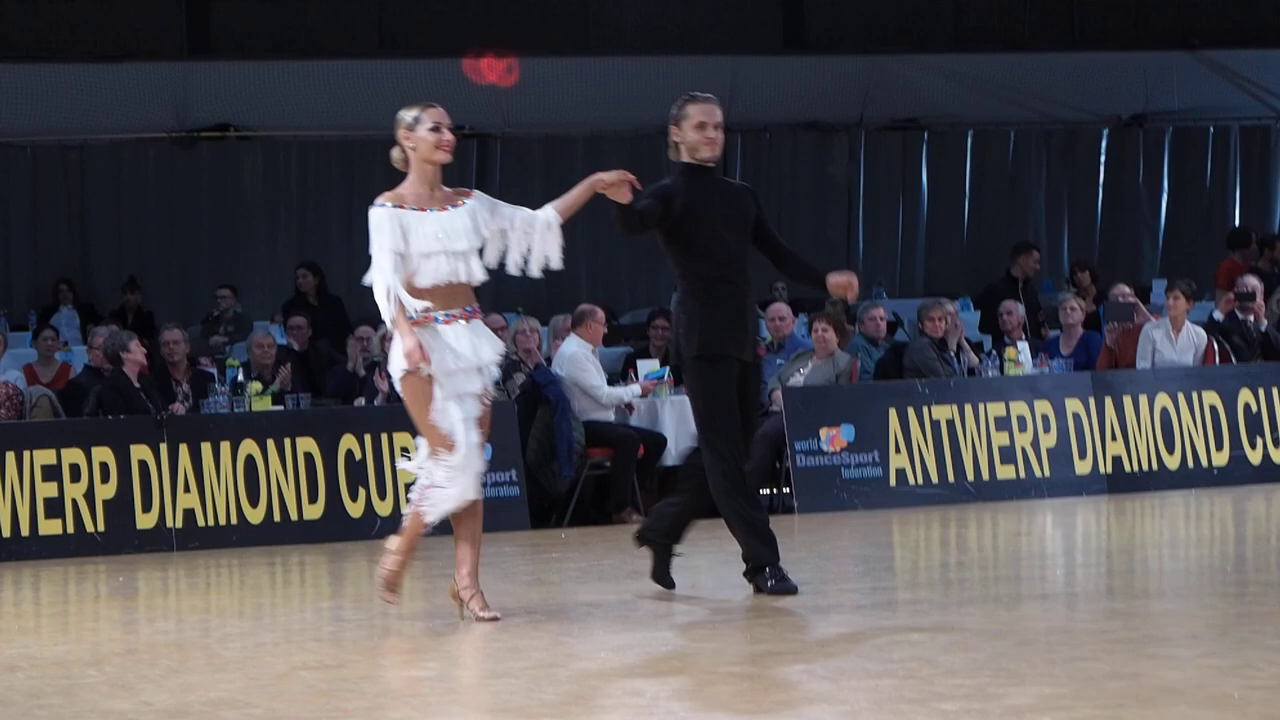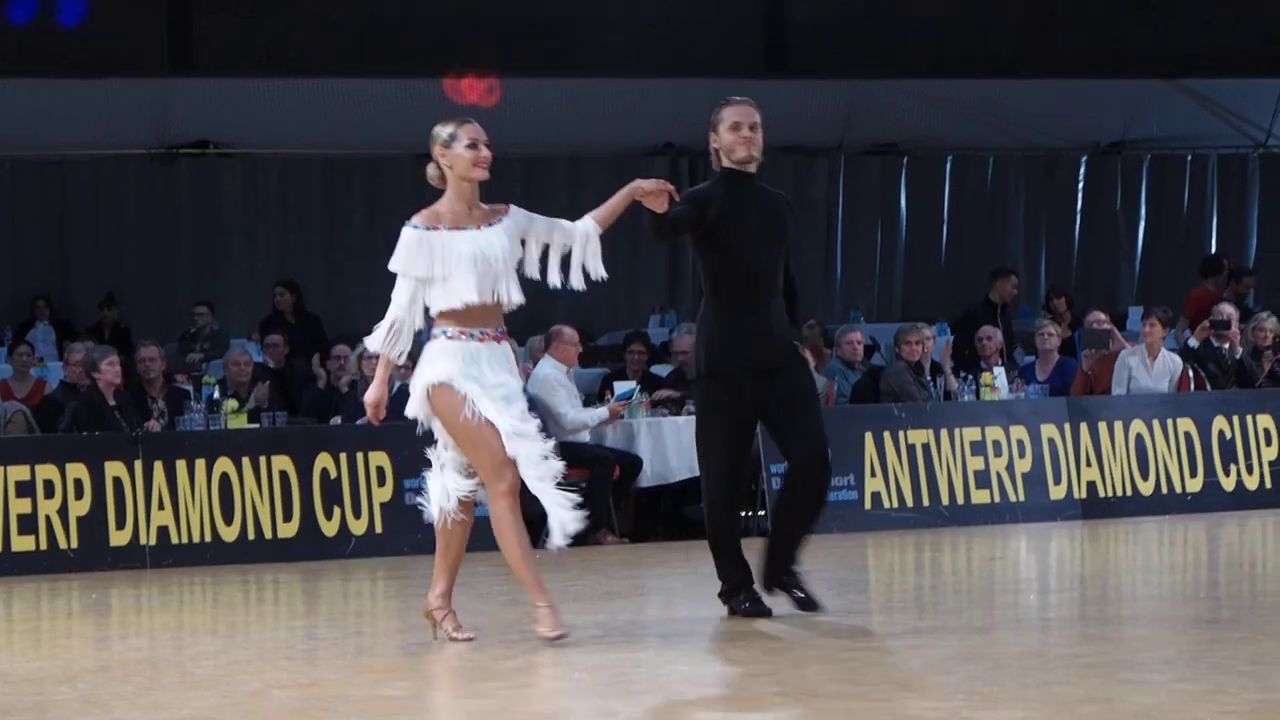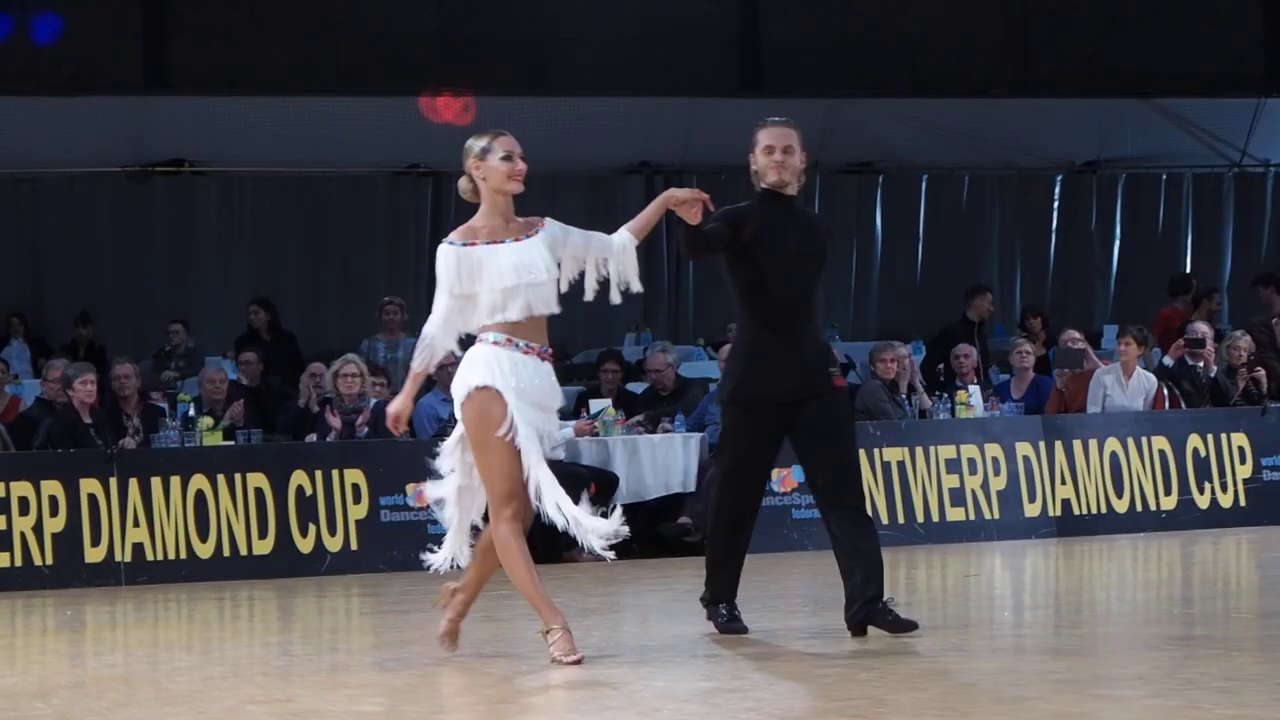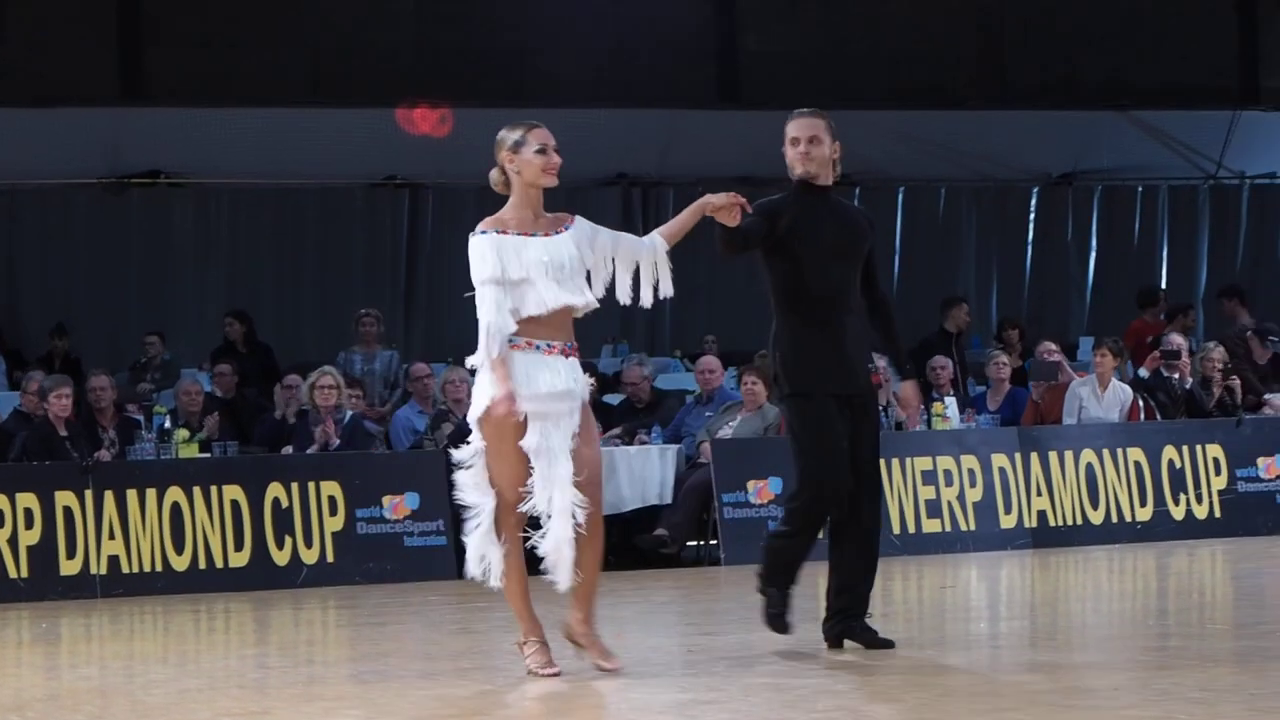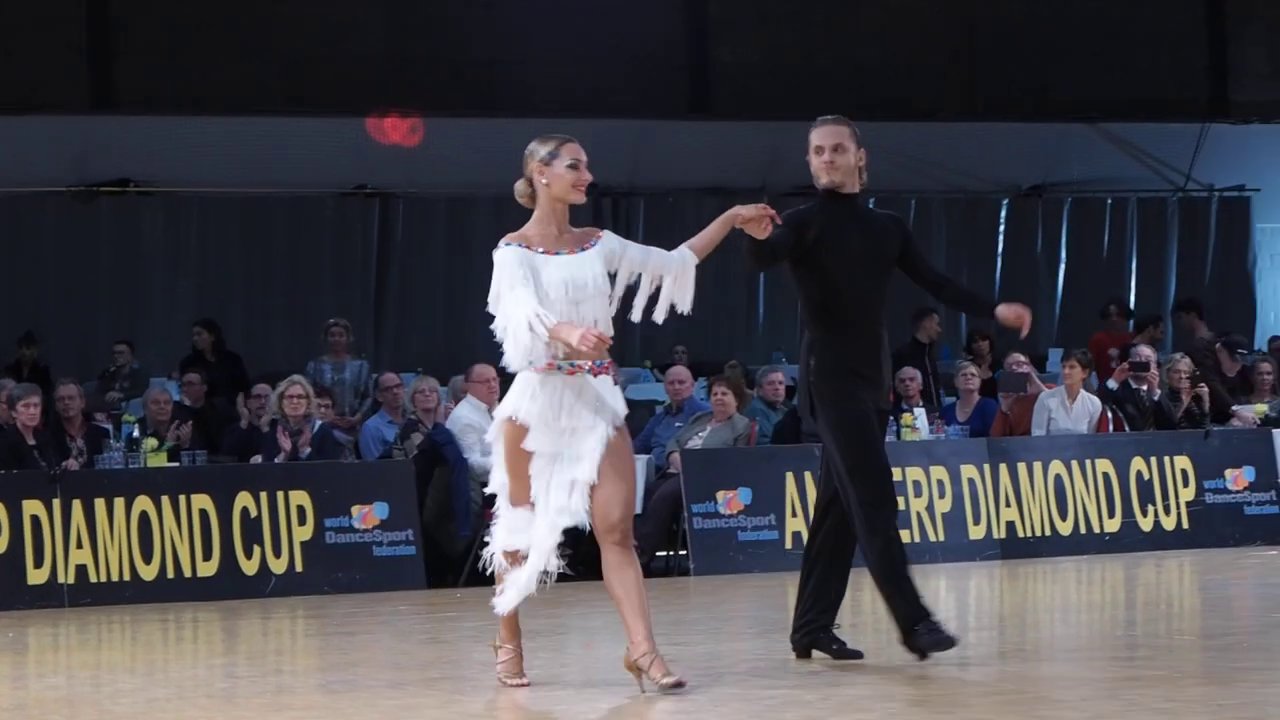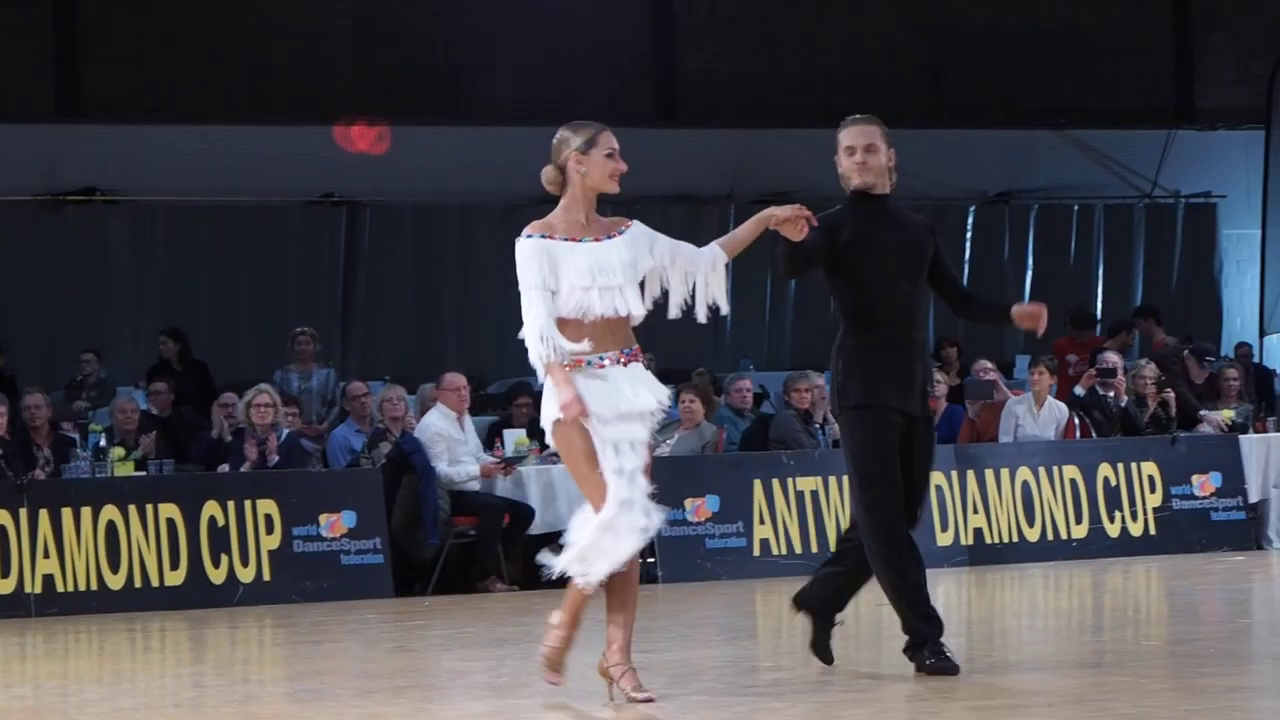
dt=0.2s
person 1, frame 1
left shoulder: (469, 203)
right shoulder: (389, 208)
left elbow: (538, 222)
right elbow: (386, 281)
left wrist: (594, 183)
right wrist: (408, 334)
left hip: (472, 337)
right hip: (424, 343)
left knee: (470, 462)
right knee: (455, 458)
left ankle: (468, 582)
right ankle: (402, 543)
person 1, frame 2
left shoulder: (507, 219)
right shoulder: (423, 229)
left elbow: (578, 234)
right elbow: (405, 306)
left wrist: (631, 191)
right wrist: (381, 378)
left hip: (498, 362)
right hip: (453, 362)
left knee: (467, 485)
right knee: (503, 480)
left ankle: (440, 598)
right ankle: (540, 602)
person 1, frame 3
left shoulder: (541, 231)
right shoulder: (459, 244)
left elbow: (612, 248)
right elbow: (441, 323)
left wrist: (665, 200)
right wrist: (408, 391)
left hip: (535, 375)
right hip: (492, 371)
left knee: (523, 506)
right knee: (508, 505)
left ankle: (462, 590)
right ankle: (553, 622)
person 1, frame 4
left shoulder: (571, 228)
right shoulder: (490, 234)
left elbow: (644, 250)
right elbow: (492, 311)
left wrist: (702, 205)
right wrist: (501, 381)
left hip: (565, 375)
right hip: (516, 377)
left knee: (586, 505)
right knee: (508, 511)
left ankle: (582, 622)
right ankle: (530, 635)
person 1, frame 5
left shoulder: (597, 242)
right shoulder: (514, 250)
left elbow: (670, 264)
right elbow: (523, 318)
left wrist: (731, 217)
right wrist: (565, 333)
left hip: (599, 394)
right hip: (541, 394)
left knee: (617, 526)
right knee: (522, 527)
left ankle: (642, 650)
right ankle: (507, 639)
person 1, frame 6
left shoulder: (628, 233)
right shoulder: (538, 238)
left elbow: (700, 260)
right elbow: (538, 322)
left wrist: (768, 218)
right wrist: (563, 386)
left hip: (632, 382)
right hip: (579, 385)
left knee: (625, 521)
right knee: (616, 514)
right ankle: (566, 618)
person 2, frame 1
left shoulder: (741, 196)
right shoulder: (672, 192)
left elbow: (778, 254)
right elbow: (637, 223)
left wrist: (823, 280)
right wrist: (623, 202)
left hip: (744, 337)
right hip: (703, 339)
left knee: (726, 454)
right knee: (726, 454)
left ankle: (660, 529)
right ankle: (762, 561)
person 2, frame 2
left shoulder: (778, 204)
right shoulder: (706, 198)
right elbow: (674, 226)
left wrist: (801, 345)
right wrist: (659, 209)
left hip: (778, 347)
right hip: (724, 350)
left knee: (814, 462)
right knee: (724, 473)
left ankle: (781, 565)
right ankle: (735, 584)
person 2, frame 3
left shoulder: (816, 226)
right shoulder: (741, 219)
right elbow: (701, 246)
right wrist: (692, 223)
left hip: (816, 371)
right hip: (755, 373)
left knee: (843, 488)
right knee: (739, 489)
left ankle: (867, 601)
right ankle: (720, 596)
person 2, frame 4
left shoulder: (857, 220)
right shoulder: (774, 211)
left elbow: (875, 302)
right elbow: (744, 242)
left wrist: (904, 372)
right wrist: (730, 225)
left hip: (852, 368)
right hip: (801, 366)
left knee: (863, 497)
right knee: (823, 484)
left ankle: (847, 615)
right ankle: (775, 577)
person 2, frame 5
left shoulder: (888, 226)
right shoulder: (802, 222)
left elbow: (936, 283)
right elbow: (764, 260)
left wrist: (994, 310)
right wrist: (759, 238)
left hip: (874, 377)
right hip: (830, 375)
left knee: (840, 507)
right knee: (874, 500)
left ankle: (814, 626)
right ankle: (914, 620)
person 2, frame 6
left shoulder: (917, 228)
right shoulder: (836, 224)
left elbow: (954, 296)
right elbow: (796, 267)
left wrist: (1008, 313)
right wrist: (794, 242)
left hip: (915, 384)
right hip: (864, 386)
left knee: (894, 514)
right knee: (886, 516)
left ankle: (821, 598)
right ankle: (924, 636)
